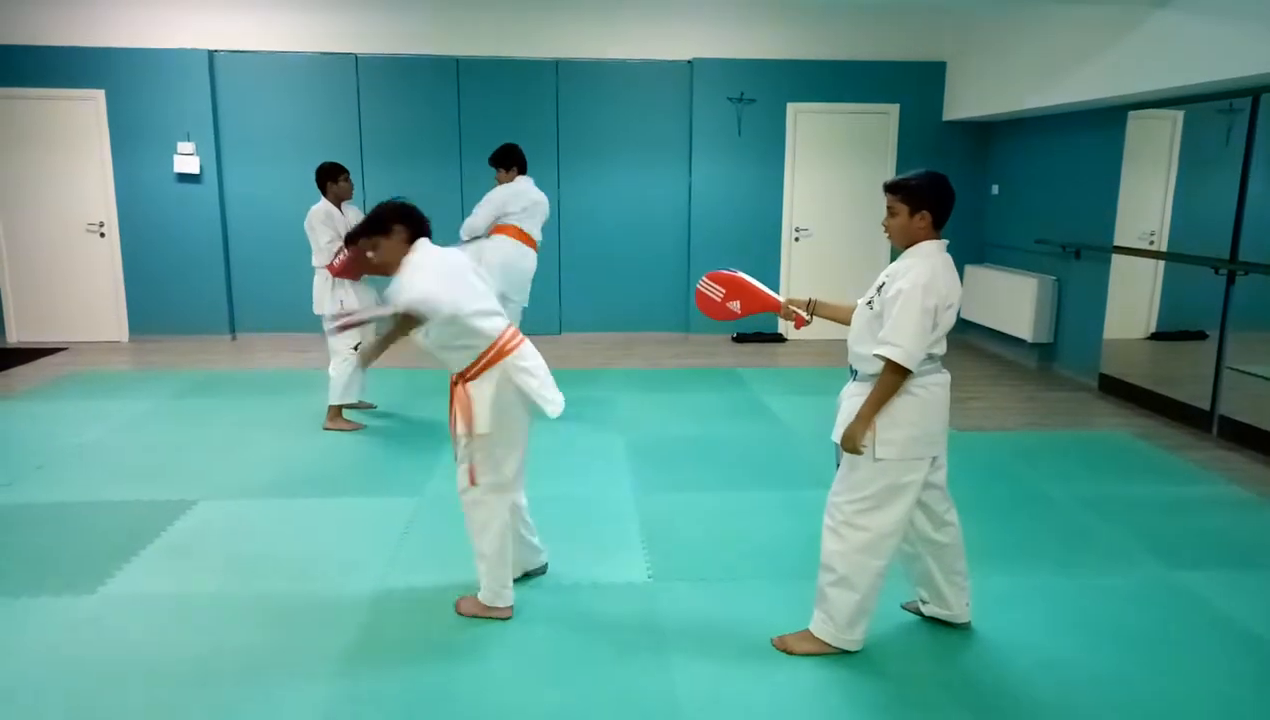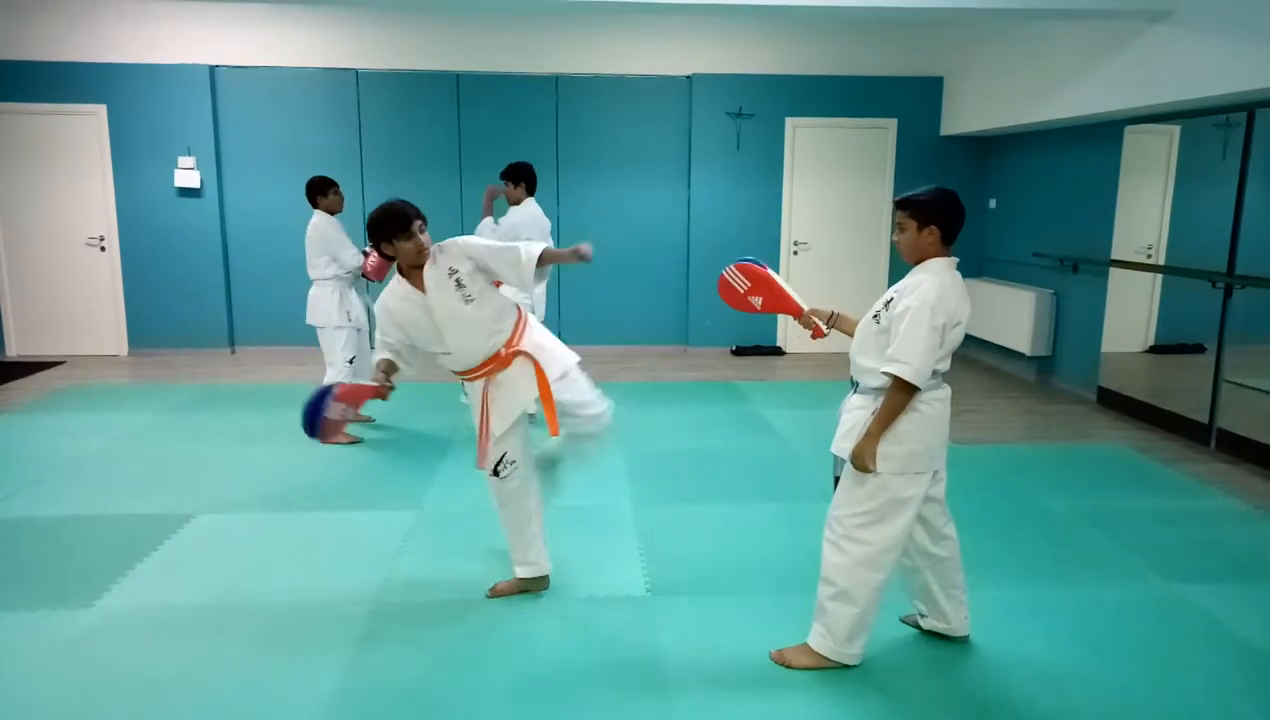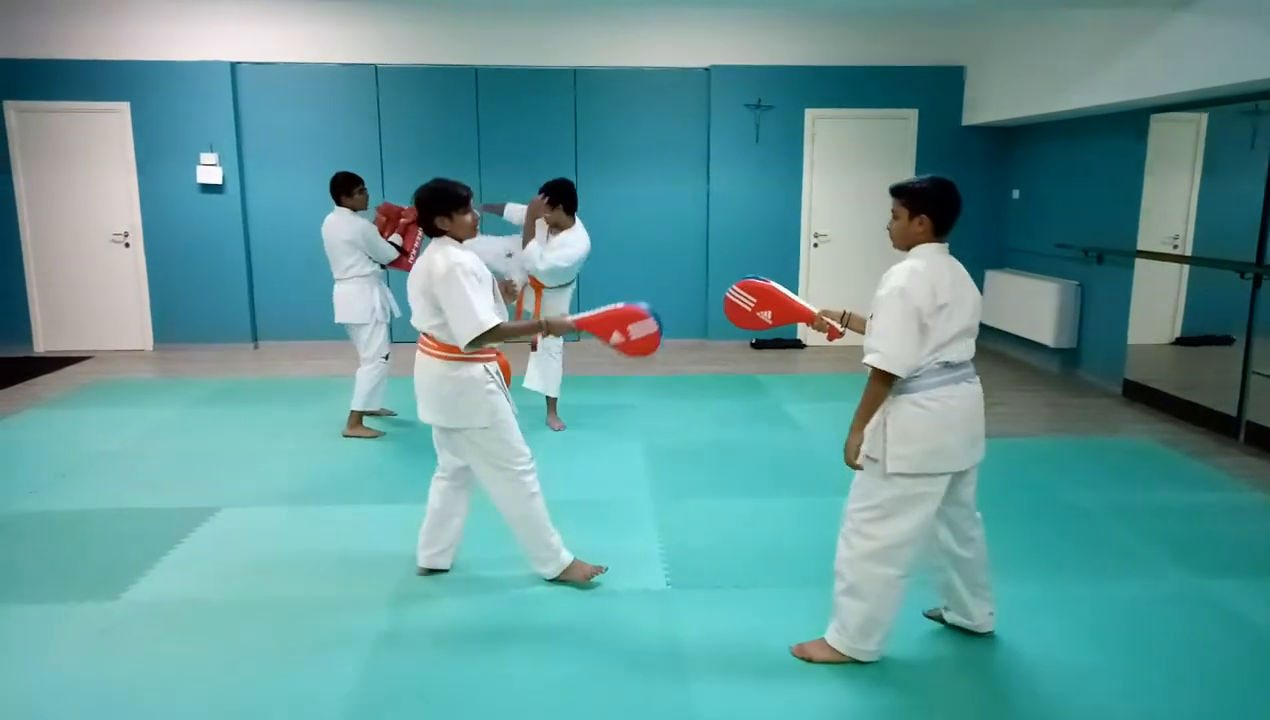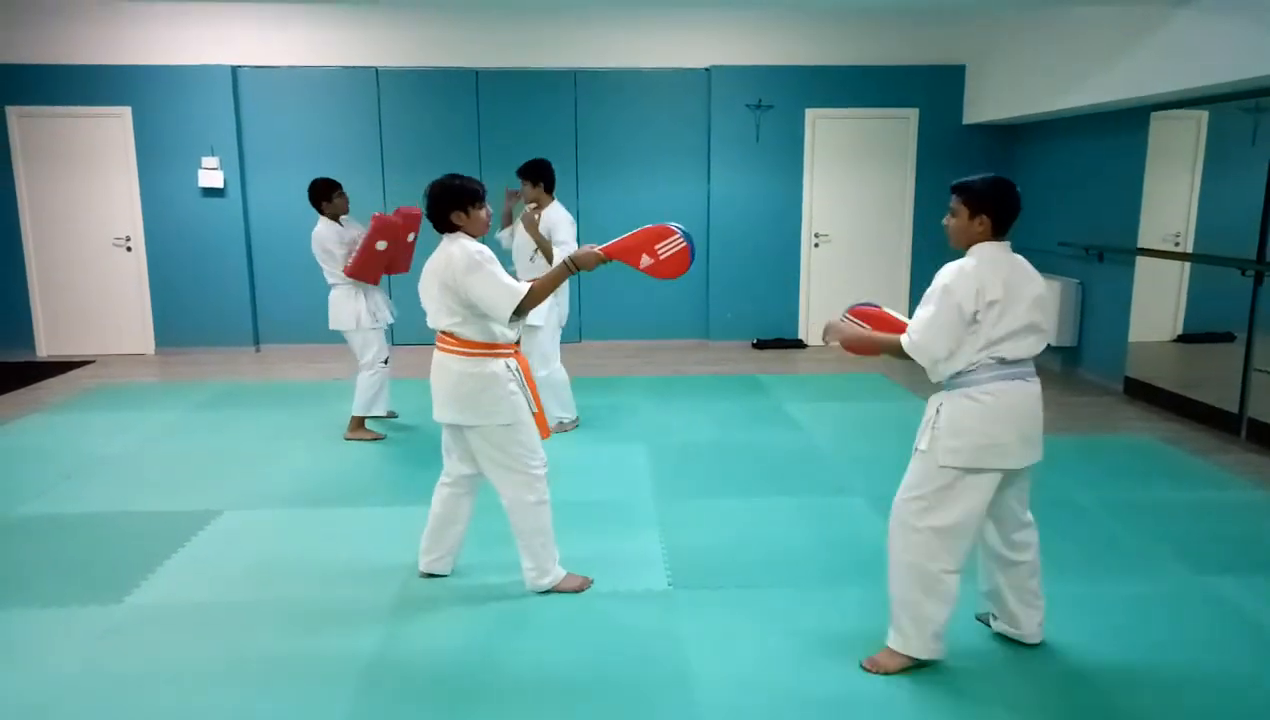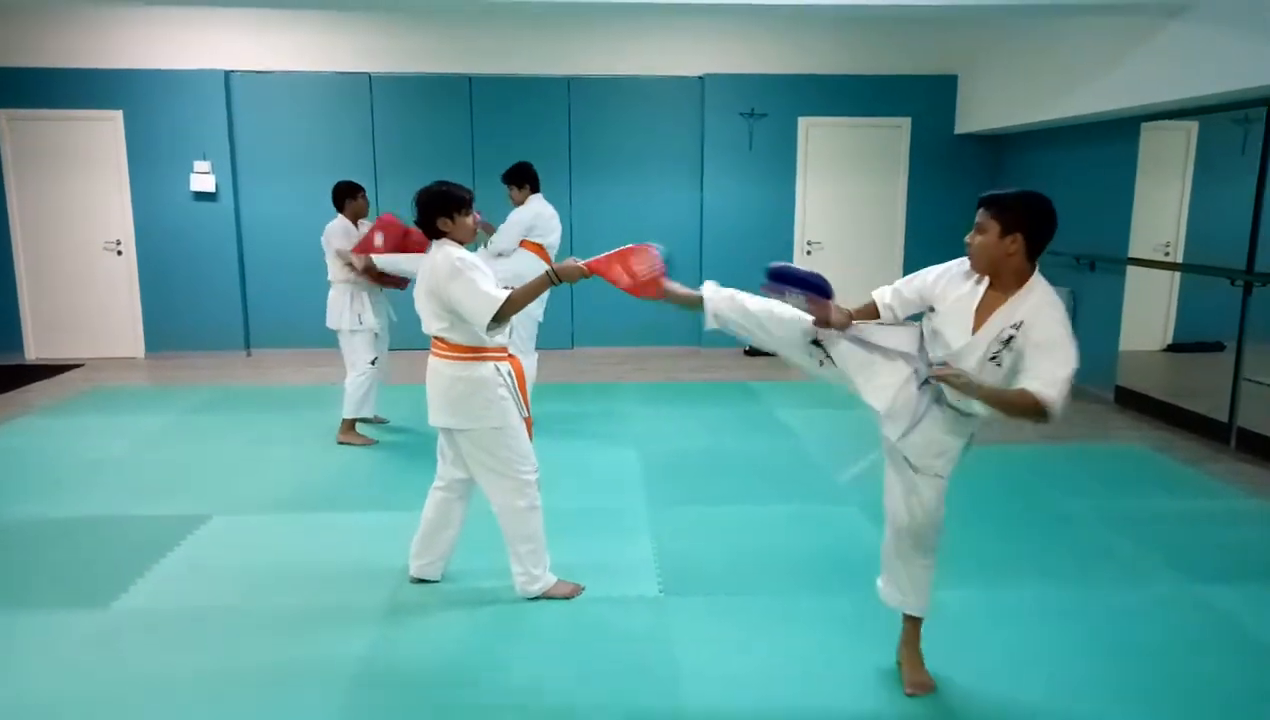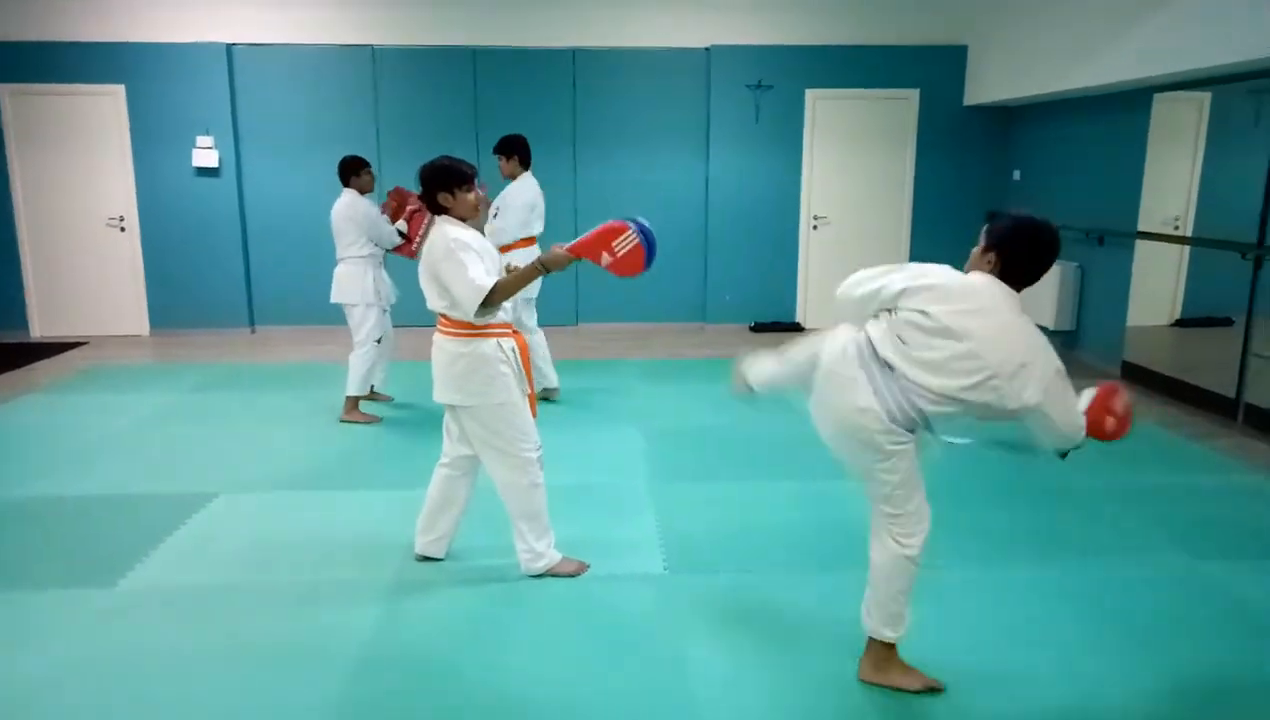
dt=0.7s
person 1, frame 1
left shoulder: (918, 273)
right shoulder: (927, 264)
left elbow: (899, 359)
right elbow: (878, 319)
left wrist: (862, 420)
right wrist: (811, 307)
left hip: (898, 409)
right hip: (918, 408)
left knee: (856, 517)
right knee: (928, 508)
left ankle: (834, 630)
right ankle: (948, 604)
person 1, frame 2
left shoulder: (928, 291)
right shoulder: (936, 282)
left elbow: (906, 375)
right elbow: (893, 339)
left wrist: (870, 438)
right wrist: (830, 318)
left hip: (898, 423)
right hip: (917, 422)
left knee: (856, 531)
right knee: (926, 522)
left ankle: (833, 643)
right ankle: (946, 616)
person 1, frame 3
left shoulder: (905, 277)
right shoulder: (956, 274)
left elbow: (888, 363)
left wrist: (858, 428)
right wrist: (846, 319)
left hip: (918, 417)
right hip: (960, 406)
left knee: (875, 529)
right knee: (958, 518)
left ankle: (852, 639)
right ankle: (971, 611)
person 1, frame 4
left shoulder: (960, 275)
right shoulder: (1027, 274)
left elbow: (919, 349)
left wrist: (857, 336)
left hip: (971, 413)
right hip: (1019, 405)
left knee: (922, 520)
right knee: (1011, 521)
left ankle: (914, 641)
right ankle: (1021, 621)
person 1, frame 5
left shoulder: (1047, 321)
right shoulder: (960, 274)
left elbow: (1041, 404)
right elbow: (894, 297)
left wrist: (973, 385)
right wrist: (845, 314)
left hip: (941, 425)
right hip: (897, 368)
left knee: (915, 527)
right knee: (808, 334)
left ankle: (910, 645)
right ankle: (687, 297)
person 1, frame 6
left shoulder: (929, 279)
right shoulder: (1029, 354)
left elbow: (851, 298)
right elbow: (1064, 432)
right wrist: (1074, 426)
left hip: (842, 365)
right hip: (877, 423)
left knee: (822, 347)
right knee: (902, 529)
left ankle: (754, 373)
right ankle: (879, 657)
person 2, frame 1
left shoulder: (426, 269)
right shoulder: (433, 262)
left elbow: (419, 305)
left wrist: (379, 344)
left hip: (496, 380)
right hip: (508, 370)
left knee: (482, 489)
right knee: (497, 480)
left ankle: (494, 597)
right ankle: (527, 558)
person 2, frame 2
left shoulder: (460, 252)
right shoulder: (391, 305)
left elbow: (531, 256)
right elbow: (392, 350)
left wrist: (567, 254)
right wrist: (384, 372)
left hip: (528, 351)
right hip: (491, 385)
left knee: (590, 415)
right knee: (509, 476)
right ankle: (532, 571)
person 2, frame 3
left shoulder: (432, 258)
right shoulder: (454, 263)
right elbow: (477, 334)
left wrist: (496, 297)
right wrist: (542, 324)
left hip: (441, 374)
right hip: (464, 379)
left knee: (454, 468)
right knee: (514, 470)
left ankle: (433, 555)
right ankle: (555, 562)
person 2, frame 4
left shoulder: (439, 259)
right shoulder: (470, 255)
right elbow: (519, 305)
right wrist: (572, 263)
left hip: (455, 370)
right hip: (484, 376)
left knee: (459, 472)
right knee: (526, 474)
left ankle: (434, 559)
right ankle: (545, 573)
person 2, frame 5
left shoulder: (436, 259)
right shoulder: (456, 261)
right elbow: (495, 313)
right wrist: (552, 276)
left hip: (451, 373)
right hip: (476, 378)
left knee: (455, 477)
right knee: (517, 478)
left ankle: (425, 564)
right ankle: (535, 578)
person 2, frame 6
left shoulder: (453, 236)
right shoulder: (451, 241)
right elbow: (482, 301)
left wrist: (507, 275)
right wrist: (541, 266)
left hip: (464, 353)
right hip: (479, 357)
left knee: (460, 454)
right knee: (520, 454)
left ankle: (430, 542)
right ankle: (540, 556)
person 3, frame 1
left shoulder: (352, 212)
right shoulder: (319, 214)
right elbow: (333, 254)
left hip: (355, 285)
right hip: (335, 288)
left knee: (359, 346)
right knee: (347, 350)
left ankle: (349, 397)
right ankle: (333, 416)
person 3, frame 2
left shoulder: (325, 223)
right shoulder: (325, 225)
left elbow: (342, 261)
right elbow: (353, 260)
left wrist: (367, 260)
left hip: (341, 297)
right hip: (333, 299)
left knee: (358, 357)
right knee: (341, 362)
person 3, frame 3
left shoulder: (330, 222)
right shoulder: (359, 226)
right elbow: (387, 255)
right wrist: (399, 233)
left hip: (349, 292)
right hip: (364, 294)
left knee: (374, 354)
right knee: (376, 358)
left ankle: (370, 405)
right ankle: (354, 424)
person 3, frame 4
left shoulder: (346, 223)
right shoulder: (324, 234)
left hip: (364, 298)
right hip: (353, 302)
left knee: (377, 358)
right knee: (375, 362)
left ankle: (373, 407)
right ankle: (355, 426)
person 3, frame 5
left shoulder: (365, 227)
right shoulder: (335, 229)
right elbow: (352, 267)
left hip: (369, 300)
right hip: (350, 303)
left knee: (375, 359)
right knee: (363, 364)
left ankle: (362, 411)
right ankle: (346, 429)
person 3, frame 6
left shoulder: (342, 204)
right shoulder: (361, 205)
right elbow: (389, 238)
left wrist: (387, 215)
right wrist: (407, 217)
left hip: (356, 275)
right hip: (362, 278)
left knee: (382, 335)
right knee: (368, 341)
left ankle: (367, 388)
right ankle: (350, 408)
person 4, frame 1
left shoulder: (505, 192)
right shoulder: (542, 199)
left elbow: (474, 227)
left wrist: (467, 233)
left hip: (501, 250)
right hip: (524, 263)
person 4, frame 2
left shoulder: (521, 215)
right shoulder: (539, 218)
left elbow: (488, 238)
left wrist: (487, 203)
left hip: (514, 291)
right hip: (529, 290)
person 4, frame 3
left shoulder: (577, 244)
right shoulder: (550, 218)
left elbow: (534, 264)
right elbow: (515, 212)
left wrist: (530, 224)
right wrist: (483, 208)
left hip: (553, 291)
right hip: (527, 259)
left knee: (550, 345)
left ankle: (552, 410)
person 4, frame 4
left shoulder: (560, 219)
right shoulder: (530, 212)
left elbow: (565, 262)
right elbow: (507, 239)
left wrist: (534, 233)
right wrist: (507, 209)
left hip: (546, 298)
left knee: (544, 363)
right knee: (526, 356)
left ankle: (567, 416)
person 4, frame 5
left shoulder: (527, 210)
right shoulder: (551, 214)
left elbow: (503, 245)
left wrist: (488, 238)
right wrist: (492, 231)
left hip: (522, 268)
right hip: (538, 278)
right knee: (522, 350)
person 4, frame 6
left shoulder: (520, 190)
right shoulder: (527, 188)
left elbow: (504, 231)
left hip: (514, 264)
right hip: (522, 263)
right knee: (526, 326)
right ankle: (546, 383)
